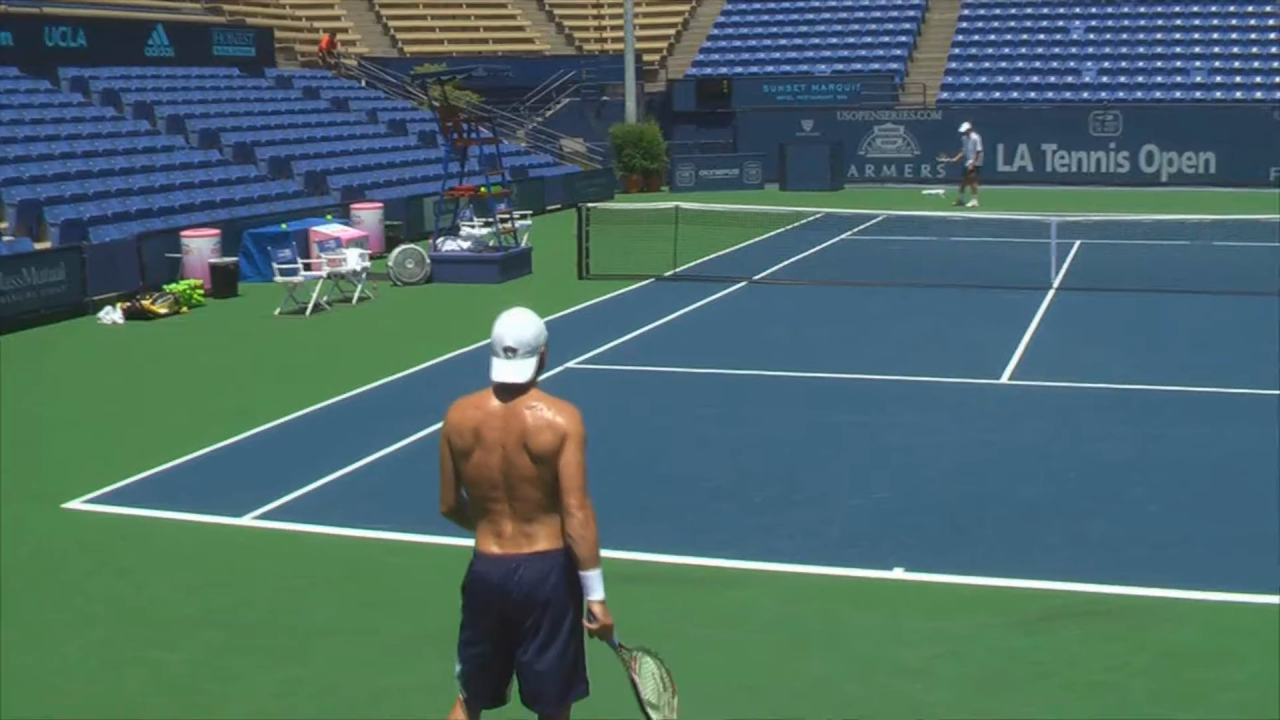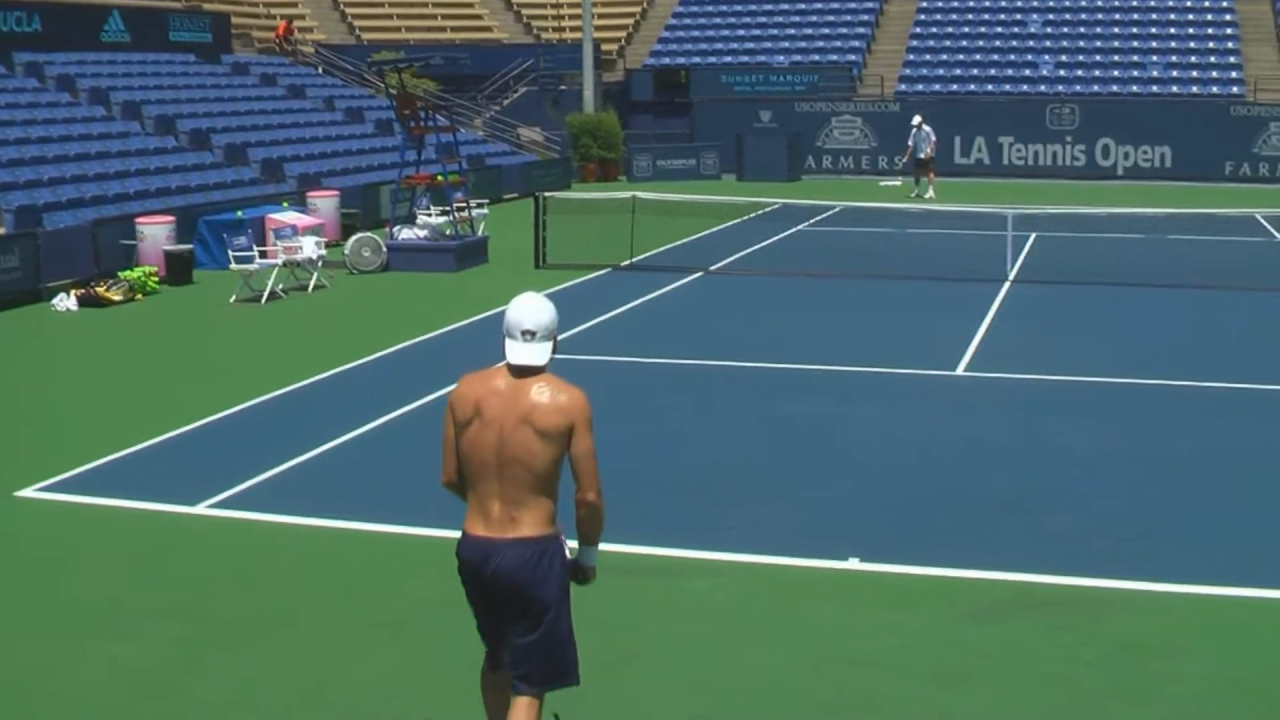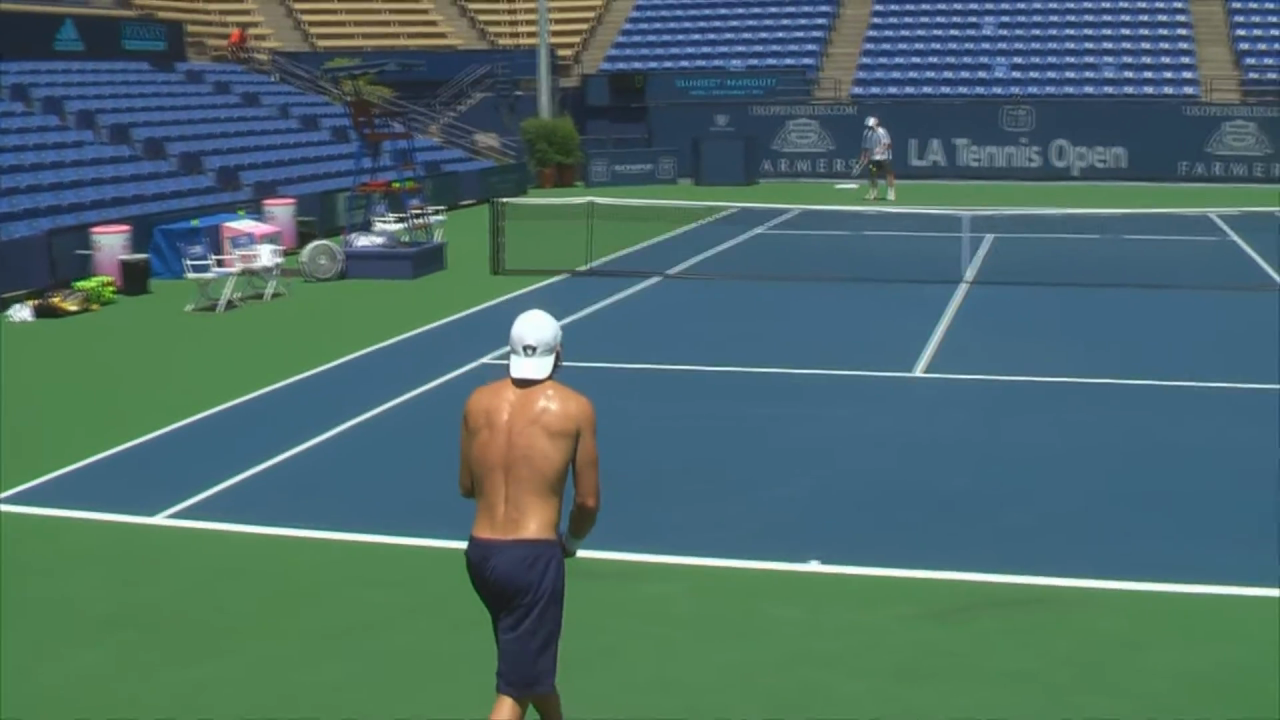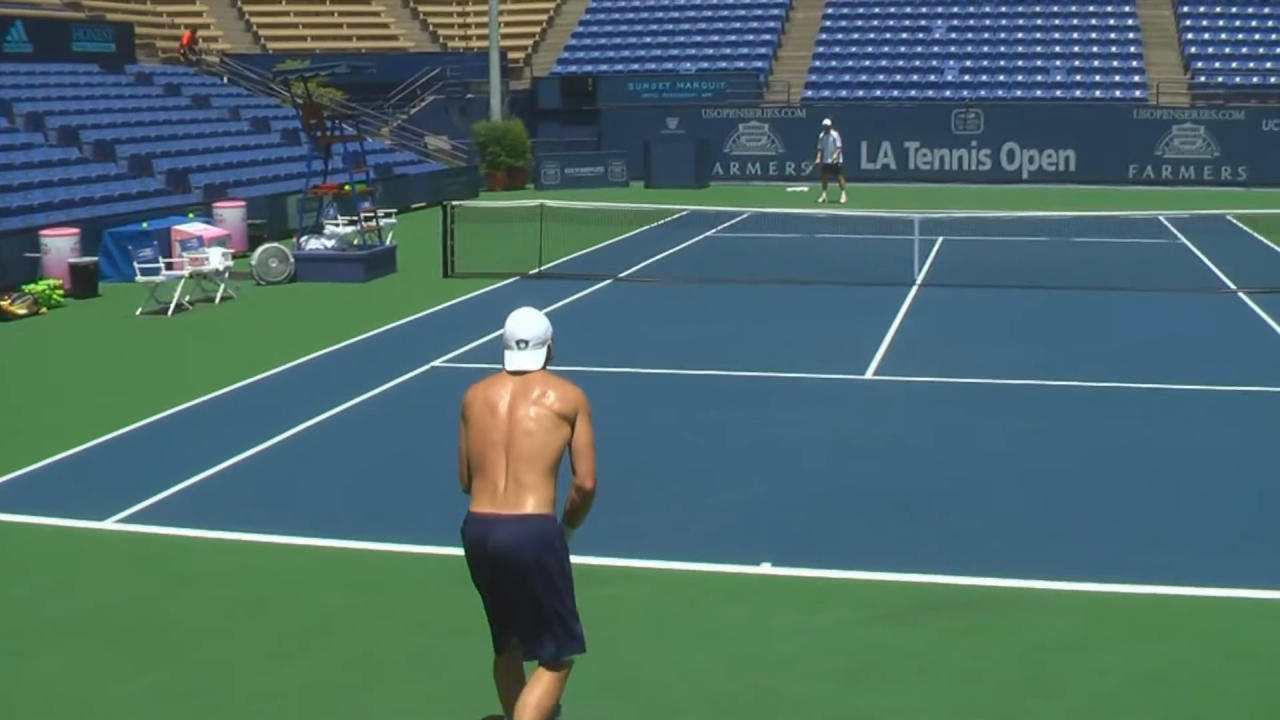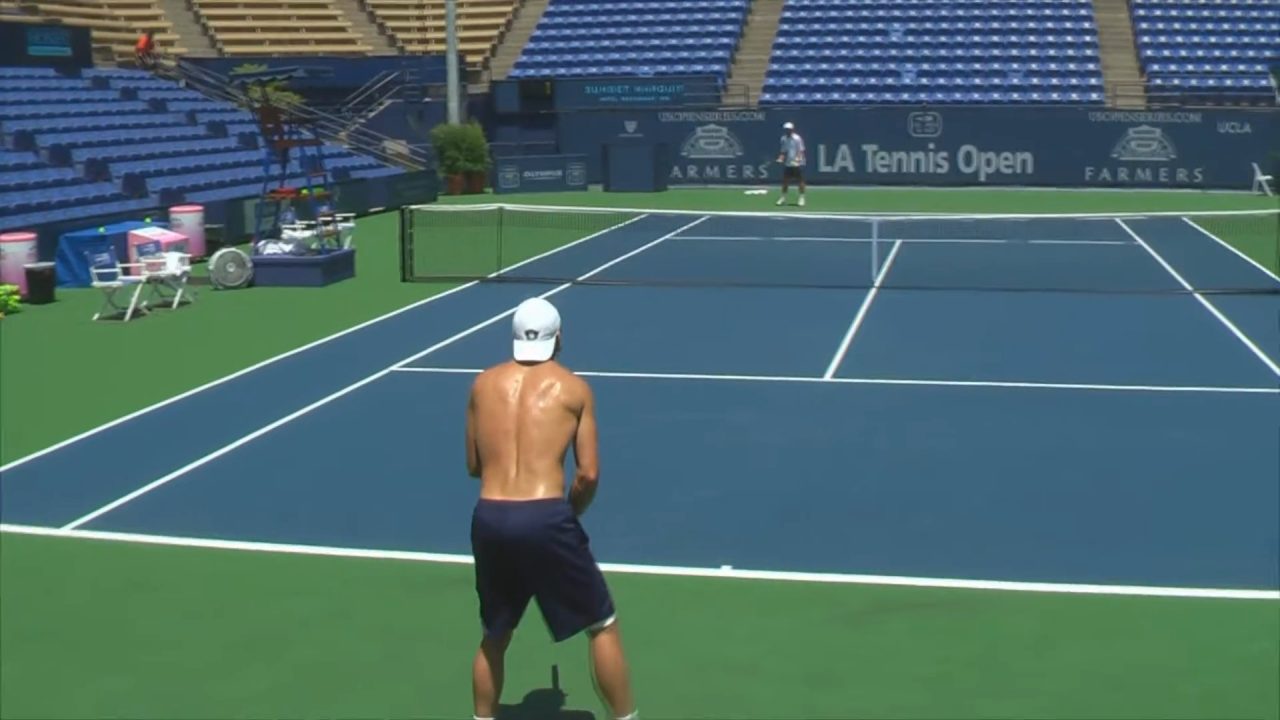
dt=1s
person 1, frame 1
left shoulder: (459, 415)
right shoulder: (561, 418)
left elbow: (449, 505)
right elbow: (576, 512)
right wrist: (595, 595)
left hip: (486, 569)
right hip: (546, 569)
person 1, frame 2
left shoulder: (466, 391)
right shoulder: (568, 400)
left elbow: (451, 478)
right elbow: (589, 497)
right wrist: (587, 555)
left hip: (473, 548)
right hip: (533, 554)
left knee: (495, 658)
right knee: (529, 685)
person 1, frame 3
left shoulder: (478, 402)
right shoulder: (573, 407)
left elbow: (467, 487)
right elbow: (588, 500)
right wrist: (571, 540)
left hip: (481, 551)
right hip: (532, 555)
left knee: (528, 658)
person 1, frame 4
left shoulder: (475, 395)
right shoulder: (568, 396)
left elbow: (466, 480)
right elbow: (585, 483)
right wrist: (567, 528)
left hip: (478, 530)
right hip: (533, 532)
left knee: (508, 647)
right knee: (556, 659)
person 1, frame 5
left shoulder: (483, 384)
right shoulder: (574, 388)
right elbow: (589, 474)
right wrist: (570, 512)
left hip: (488, 518)
right hip: (545, 518)
left knee: (494, 636)
right knee: (601, 627)
